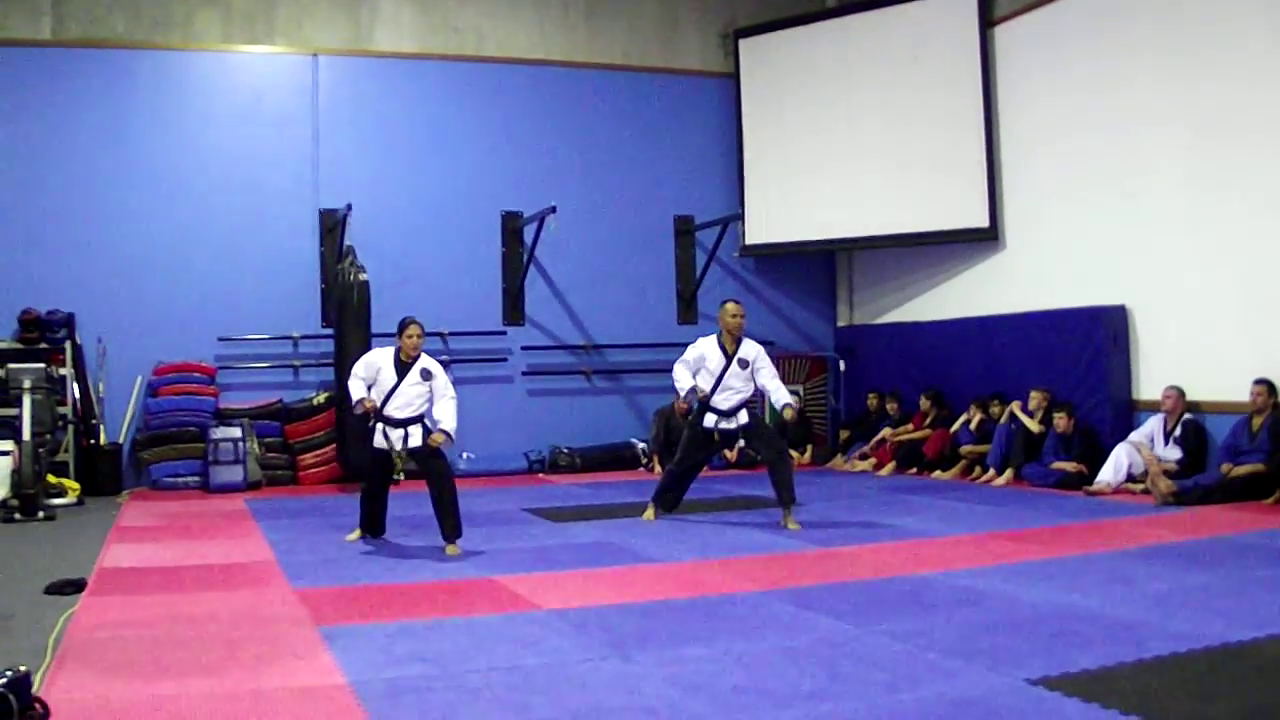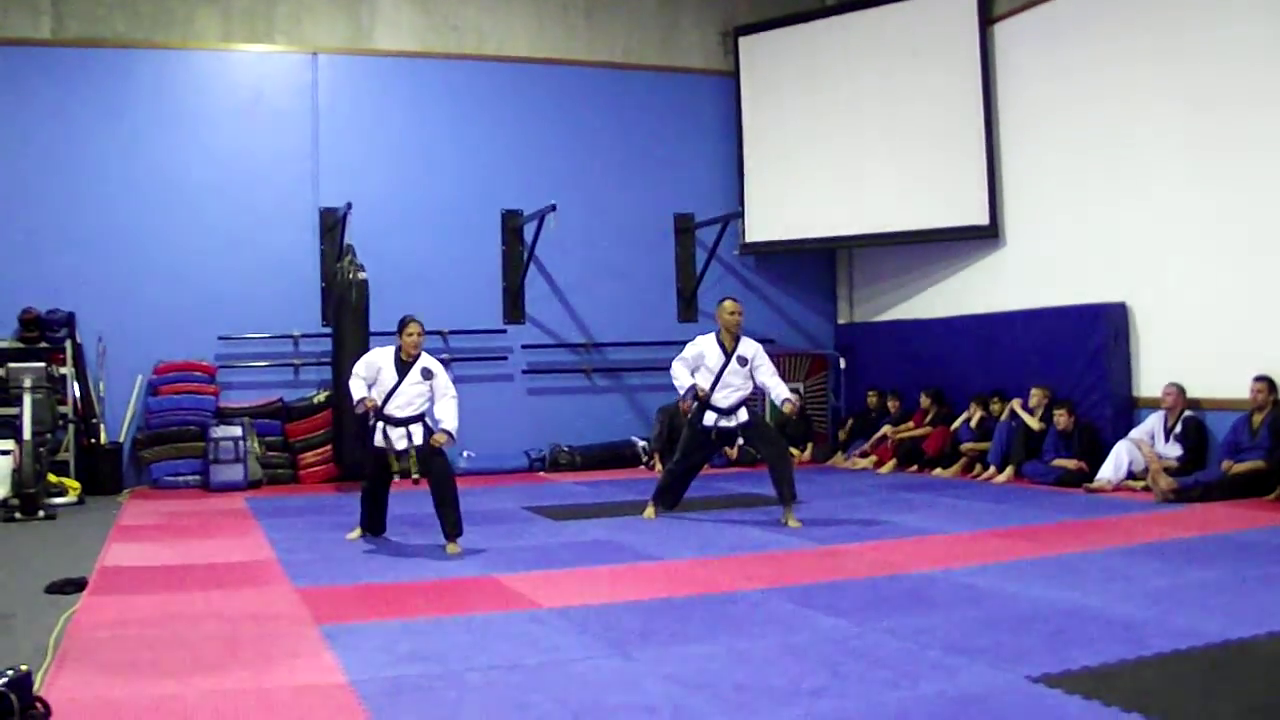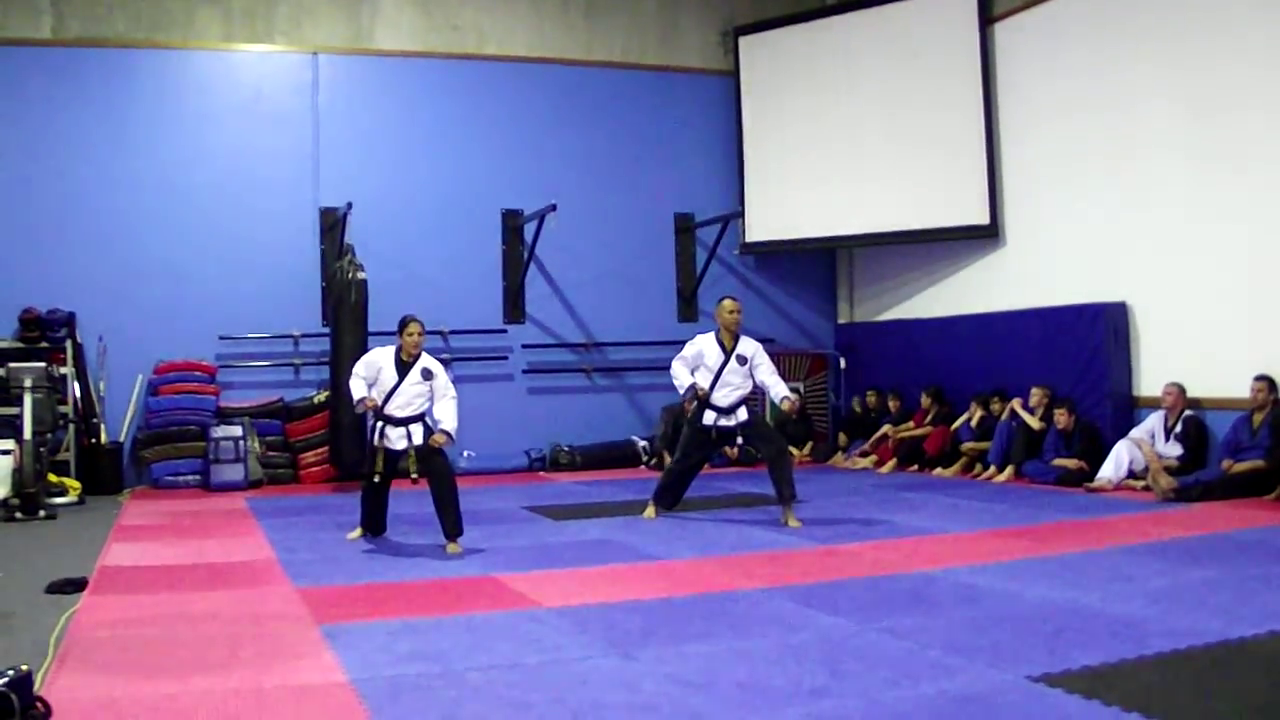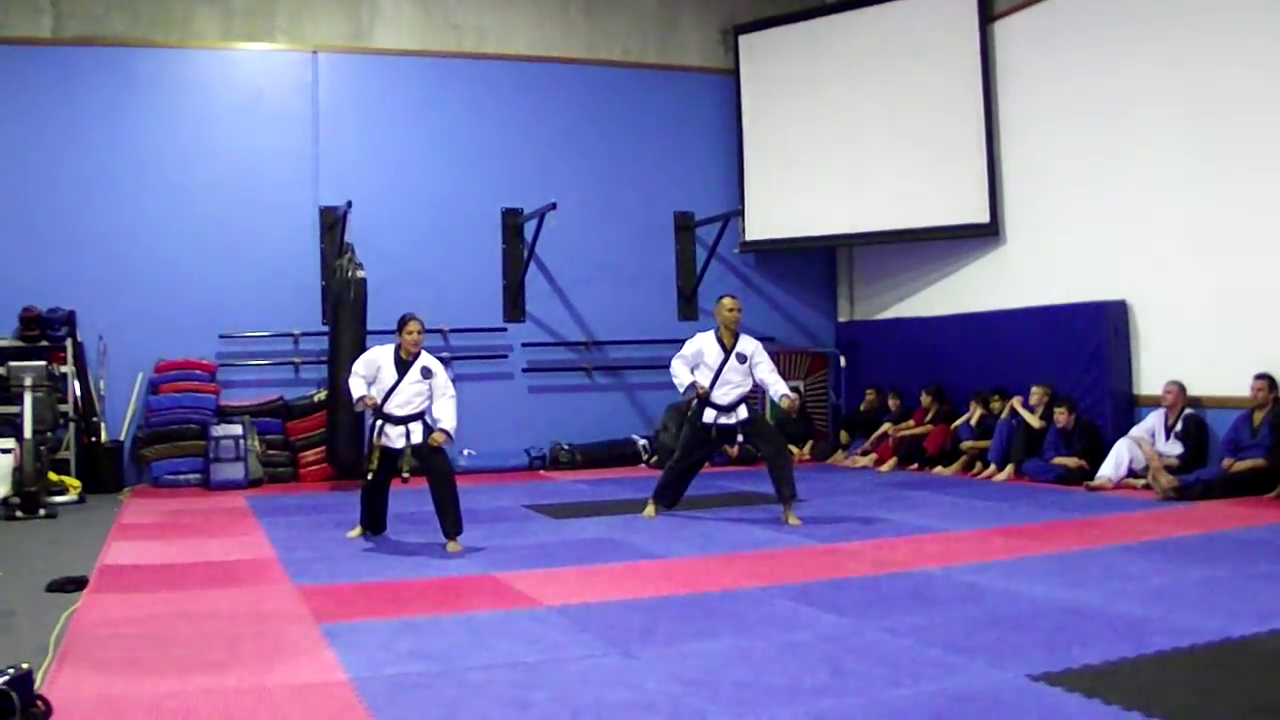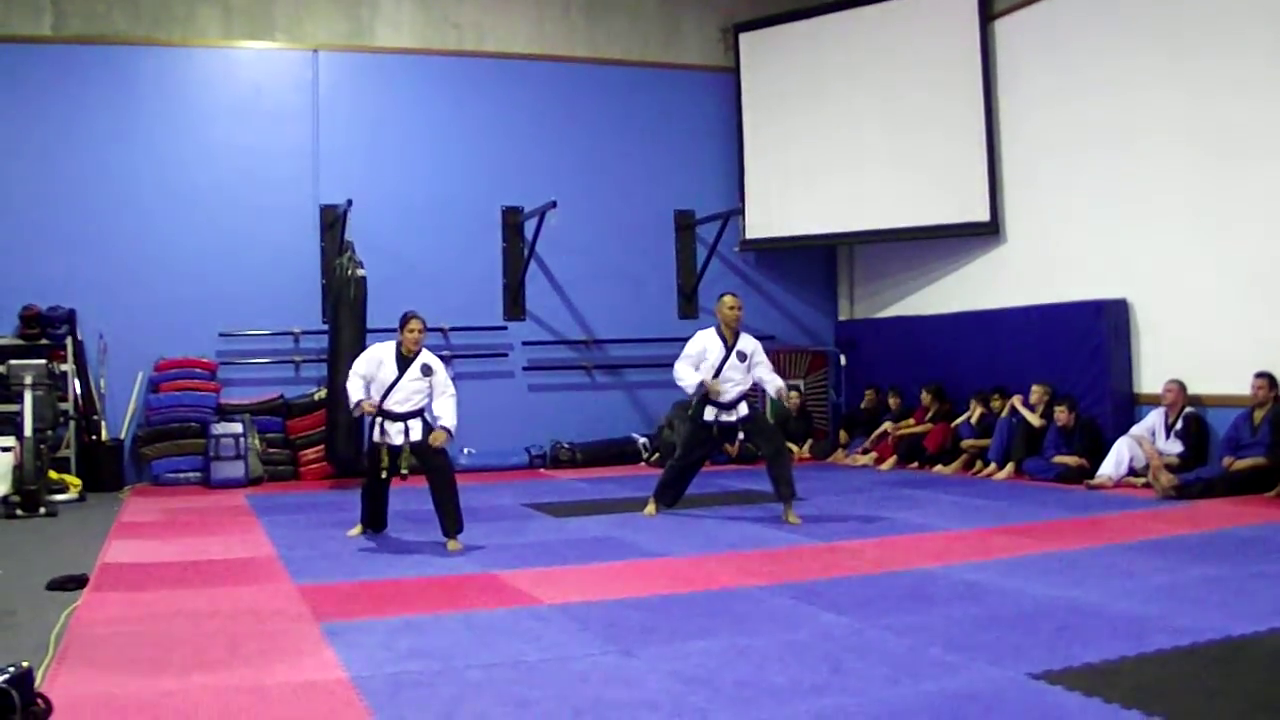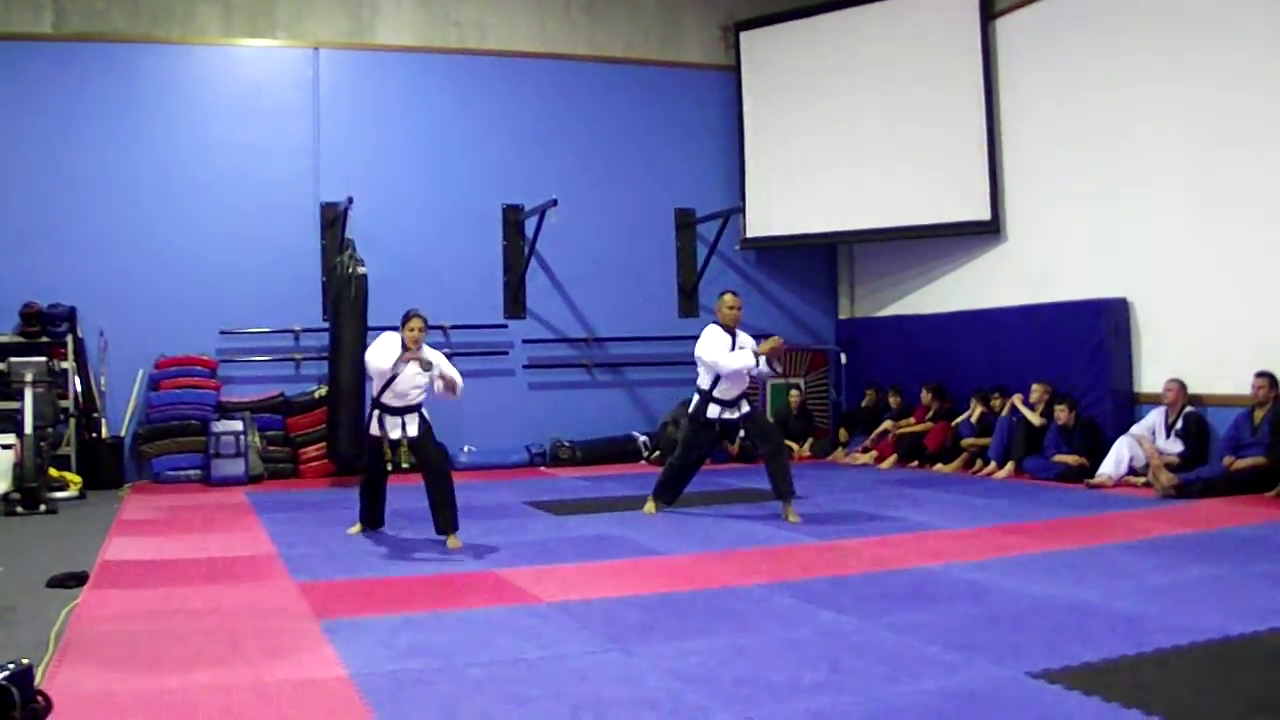
dt=0.2s
person 1, frame 1
left shoulder: (431, 367)
right shoulder: (379, 358)
left elbow: (446, 399)
right elbow: (357, 377)
left wrist: (444, 430)
right wrist: (362, 399)
left hip: (417, 432)
right hip: (385, 432)
left knee: (442, 479)
right knee: (375, 482)
left ankle: (451, 539)
right ankle: (368, 528)
person 1, frame 2
left shoulder: (431, 365)
right shoulder: (379, 357)
left elbow: (447, 398)
right elbow: (357, 377)
left wrist: (446, 429)
right wrist: (363, 399)
left hip: (418, 431)
right hip: (386, 431)
left knee: (443, 478)
right knee: (375, 481)
left ankle: (451, 537)
right ankle: (368, 526)
person 1, frame 3
left shoulder: (432, 366)
right shoulder: (379, 357)
left elbow: (446, 399)
right elbow: (358, 377)
left wrist: (445, 430)
right wrist: (363, 398)
left hip: (418, 431)
right hip: (385, 430)
left knee: (443, 477)
right knee: (376, 480)
left ankle: (452, 537)
right ankle: (368, 526)
person 1, frame 4
left shoulder: (431, 365)
right shoulder: (379, 356)
left elbow: (445, 397)
right elbow: (357, 375)
left wrist: (444, 429)
right wrist: (363, 397)
left hip: (418, 430)
right hip: (385, 429)
left knee: (442, 476)
right knee: (375, 478)
left ankle: (451, 535)
right ankle: (368, 525)
person 1, frame 5
left shoulder: (431, 362)
right shoulder: (381, 352)
left elbow: (445, 395)
right elbow: (356, 375)
left wrist: (444, 427)
right wrist: (360, 400)
left hip: (417, 427)
right hip: (384, 426)
left knee: (442, 473)
right knee: (375, 476)
left ankle: (451, 534)
right ankle: (369, 523)
person 1, frame 6
left shoulder: (432, 355)
right shoulder: (389, 340)
left elbow: (452, 388)
right elbow: (374, 359)
left wrist: (449, 381)
right wrist: (405, 356)
left hip: (413, 422)
right hip: (382, 420)
left knee: (437, 469)
right knee: (374, 472)
left ankle: (449, 530)
right ankle: (367, 520)
person 2, frame 1
left shoulder: (754, 350)
right shoulder: (703, 346)
left elbow: (771, 381)
right elbow: (681, 368)
left wrist: (786, 404)
right wrist: (691, 389)
left hip: (741, 417)
right hip: (708, 418)
left knee: (778, 453)
right knee: (683, 463)
left ankle: (787, 513)
right ankle: (655, 505)
person 2, frame 2
left shoulder: (752, 348)
right shoulder: (702, 344)
left elbow: (770, 377)
right elbow: (678, 366)
left wrist: (786, 399)
right wrist: (692, 388)
left hip: (740, 415)
right hip: (707, 416)
left knee: (778, 451)
right knee: (684, 462)
left ankle: (788, 511)
right ankle: (654, 503)
person 2, frame 3
left shoulder: (752, 347)
right shoulder: (701, 343)
left elbow: (769, 376)
right elbow: (678, 365)
left wrist: (785, 397)
right wrist: (691, 387)
left hip: (739, 414)
right hip: (707, 415)
left knee: (777, 450)
right knee: (683, 461)
left ankle: (787, 510)
right ankle: (655, 503)
person 2, frame 4
left shoulder: (751, 345)
right shoulder: (701, 341)
left elbow: (768, 374)
right elbow: (678, 364)
left wrist: (784, 395)
right wrist: (692, 385)
left hip: (739, 413)
right hip: (707, 414)
left knee: (777, 449)
right knee: (684, 460)
left ankle: (788, 509)
right ankle: (654, 501)
person 2, frame 5
left shoulder: (750, 343)
right shoulder: (703, 339)
left elbow: (762, 372)
right elbow: (682, 368)
left wrist: (778, 388)
right wrist: (701, 385)
left hip: (740, 410)
right hip: (708, 412)
left knee: (776, 447)
right knee: (685, 458)
left ankle: (788, 507)
right ankle: (655, 500)
person 2, frame 6
left shoulder: (743, 338)
right shoulder: (711, 335)
left elbow: (758, 369)
right elbow: (724, 363)
left wrist: (771, 357)
right wrist: (757, 353)
left hip: (738, 407)
right hip: (708, 410)
left knee: (774, 445)
right knee: (685, 457)
left ankle: (787, 505)
right ankle: (655, 497)
